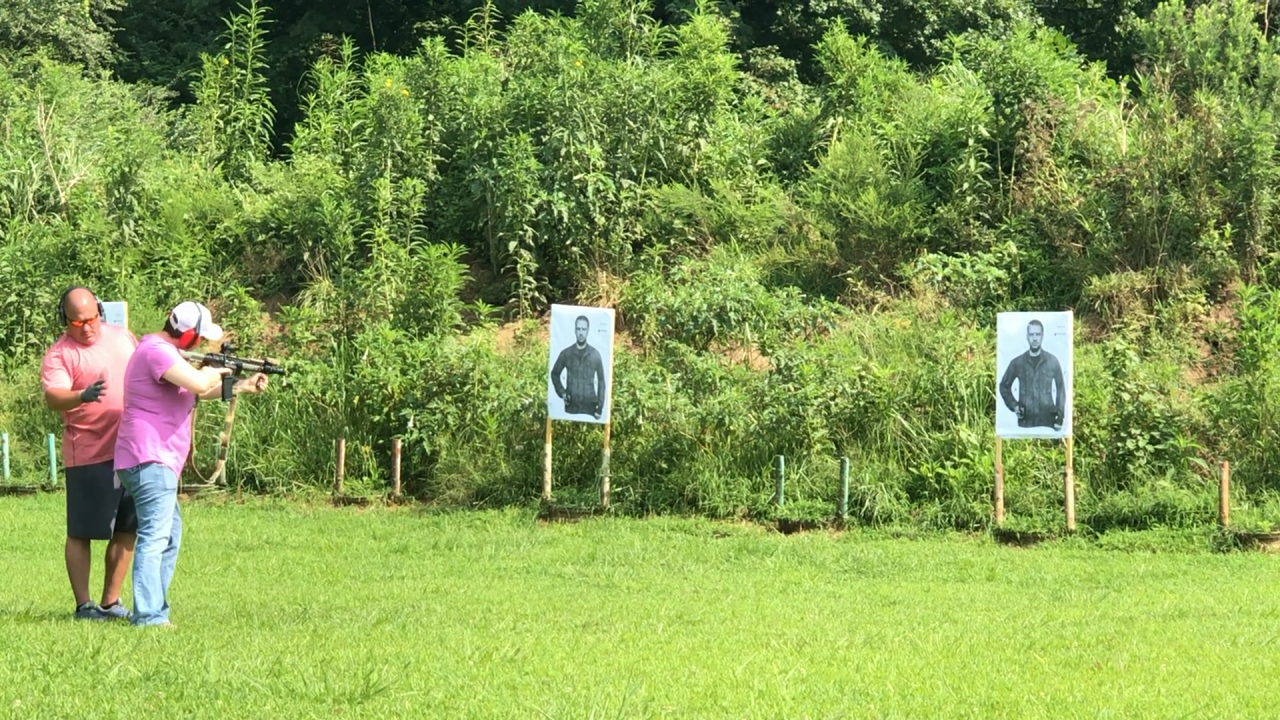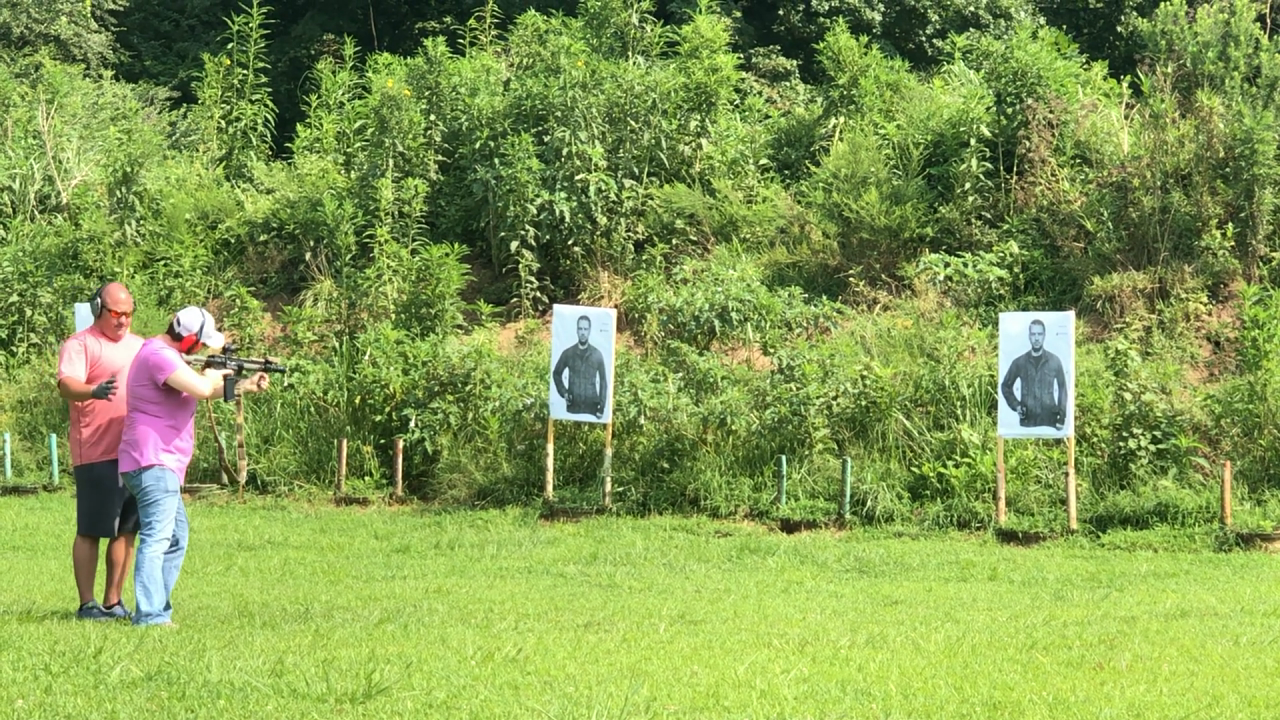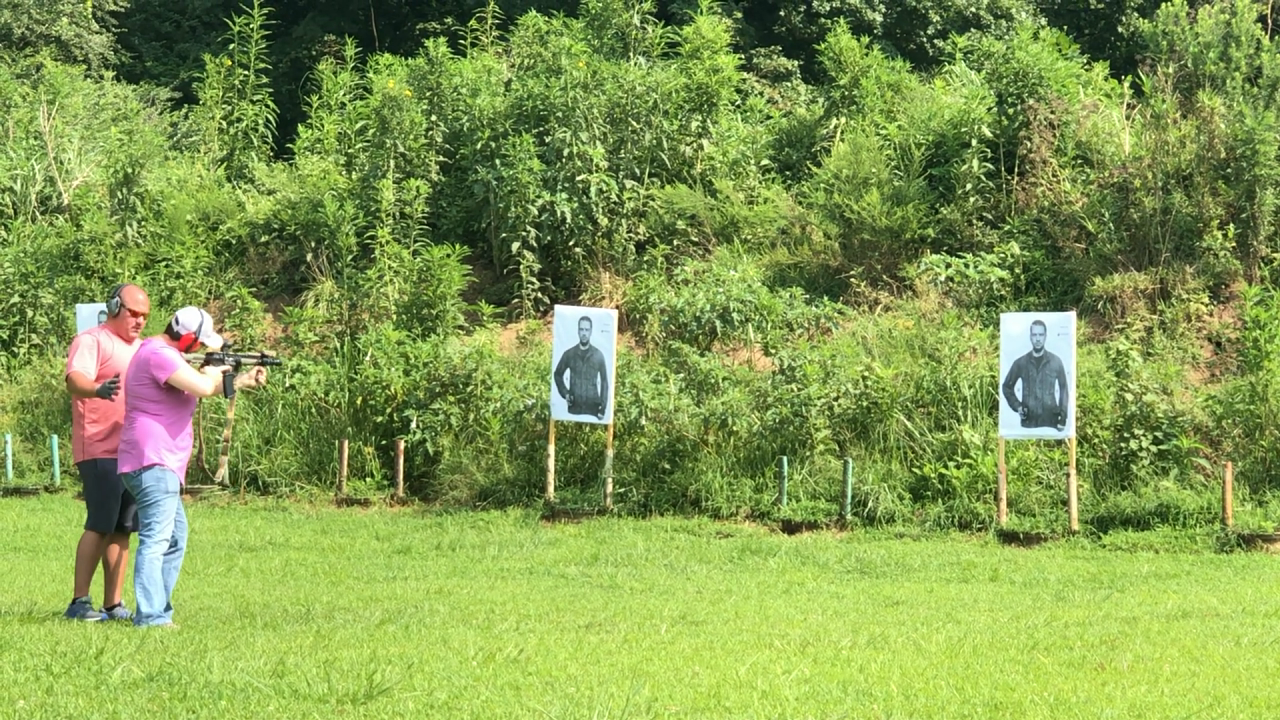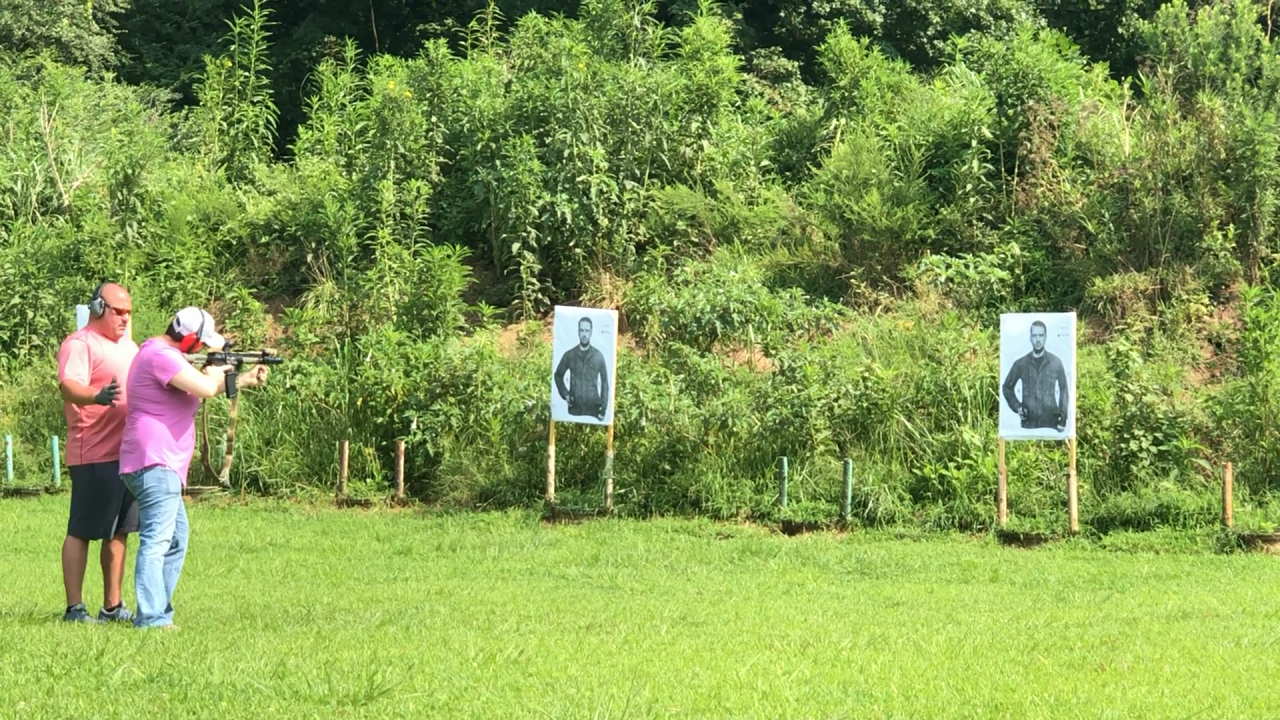
dt=0.4s
person 1, frame 1
left shoulder: (123, 336)
right shoulder: (59, 353)
right elbow: (52, 397)
right wrist: (81, 396)
right hip: (90, 456)
left knee: (127, 530)
right knee: (82, 532)
left ankle: (110, 602)
right ankle: (83, 605)
person 1, frame 2
left shoulder: (139, 344)
right shoulder: (79, 344)
right elbow: (66, 385)
right wrist: (93, 391)
right hip: (97, 454)
left knee: (126, 530)
right knee: (91, 531)
left ankle: (112, 603)
right ankle: (87, 605)
person 1, frame 3
left shoulder: (143, 348)
right shoulder: (91, 340)
right elbow: (75, 380)
right wrist: (97, 389)
right hip: (99, 451)
left knee: (122, 530)
right knee: (99, 525)
left ankle: (113, 603)
right ankle: (79, 602)
person 1, frame 4
left shoulder: (128, 345)
right shoulder: (79, 344)
right elbow: (69, 387)
right wrist: (96, 397)
right hip: (94, 455)
left knee: (118, 532)
right knee: (82, 531)
left ankle: (113, 605)
right ankle: (74, 608)
person 2, frame 1
left shoulder: (164, 350)
right shoulder: (157, 351)
left elbow: (196, 391)
right elbow: (199, 384)
left wrist: (240, 386)
right wrist: (213, 373)
left hip: (156, 461)
right hip: (150, 460)
left knee: (169, 536)
right knee: (155, 536)
left ankle: (154, 609)
right ankle: (148, 615)
person 2, frame 2
left shoulder: (166, 353)
right shoulder: (159, 355)
left elbow: (195, 390)
right elbow: (201, 389)
left wrist: (244, 385)
right wrist: (213, 376)
left hip: (161, 463)
right hip: (153, 462)
left knee: (176, 537)
right knee: (157, 537)
left ankle: (157, 608)
right ankle: (149, 615)
person 2, frame 3
left shoulder: (163, 352)
right shoulder: (159, 354)
left elbow: (192, 388)
right elbow: (202, 388)
left wrist: (241, 381)
right wrist: (213, 374)
left hip: (159, 463)
right hip: (153, 462)
left knee: (175, 537)
right knee: (156, 538)
left ankle: (158, 610)
right ankle: (150, 616)
person 2, frame 4
left shoulder: (164, 352)
right shoulder: (162, 355)
left elbow: (196, 388)
right elbow: (205, 388)
left wrist: (243, 379)
right wrist: (215, 373)
left hip: (161, 464)
right hip: (155, 462)
left knee: (176, 538)
right knee: (157, 538)
left ankle: (159, 611)
right ankle: (151, 617)
